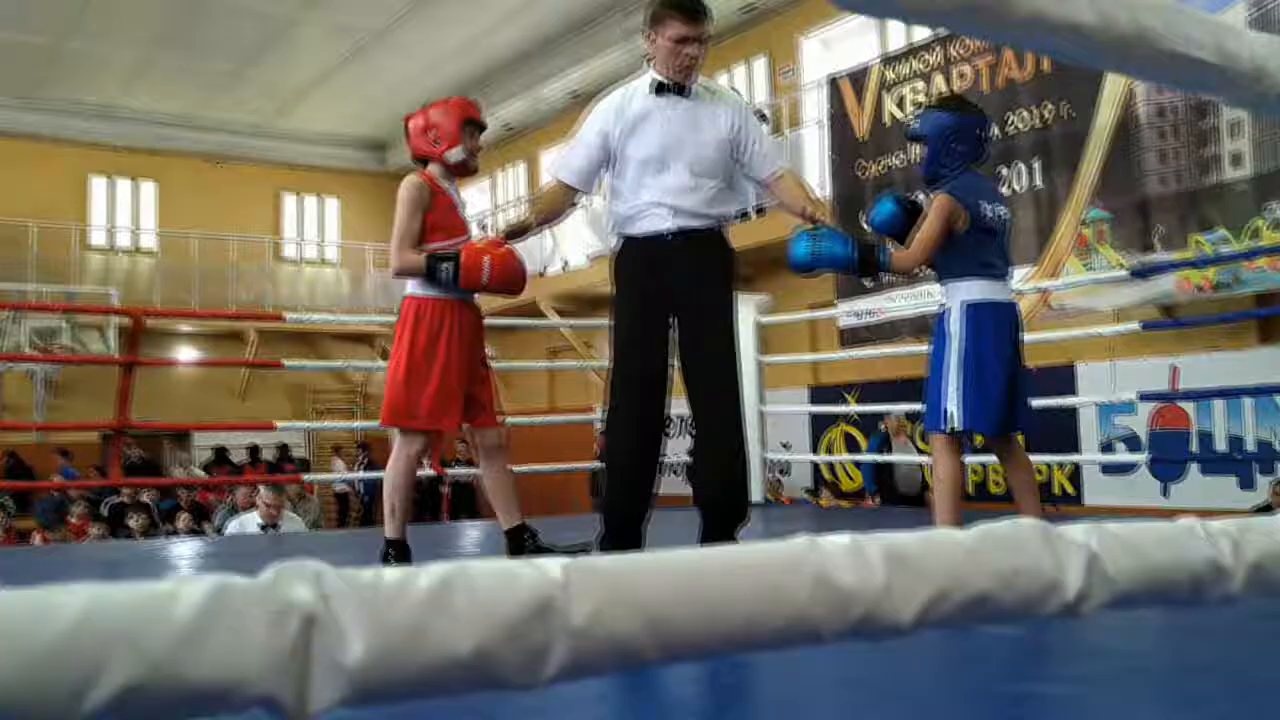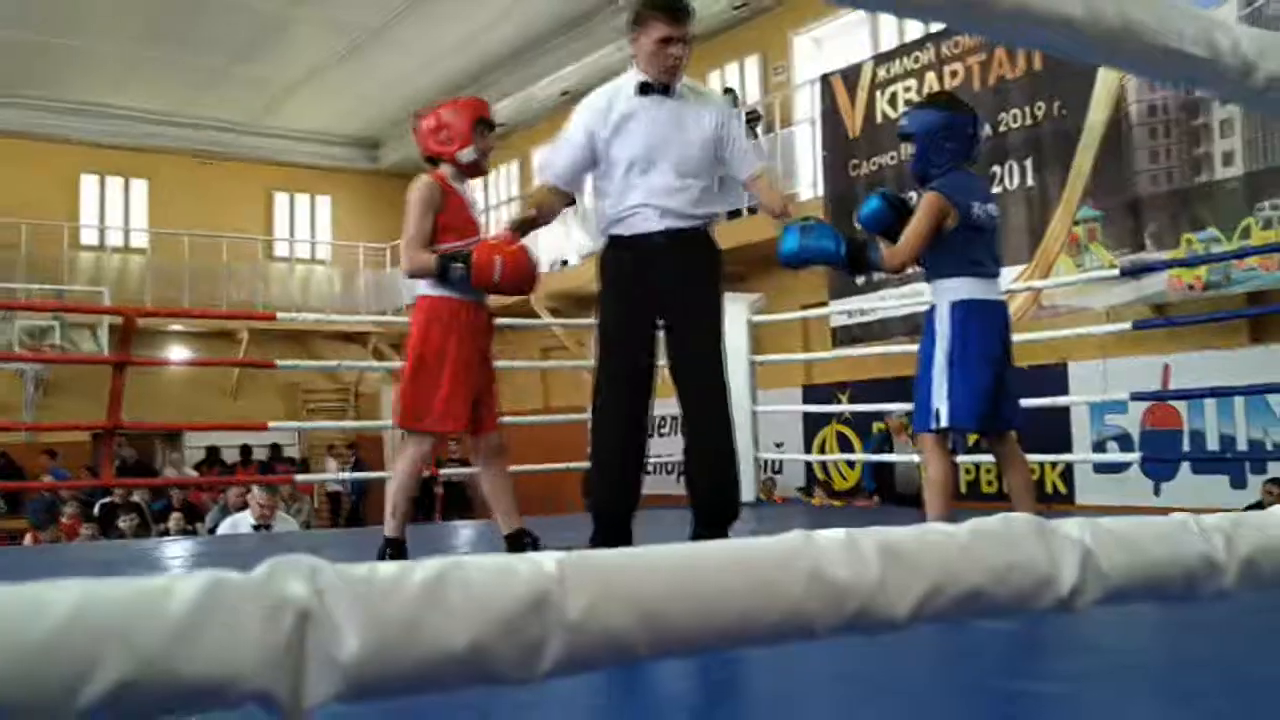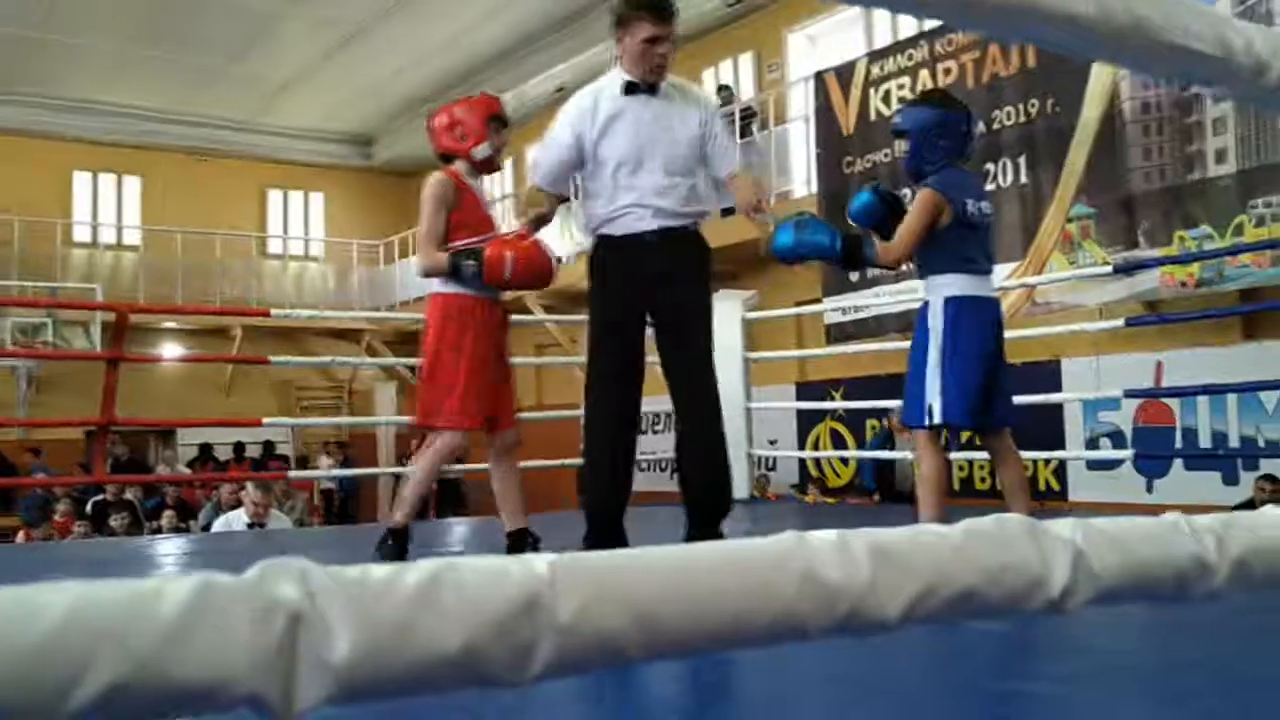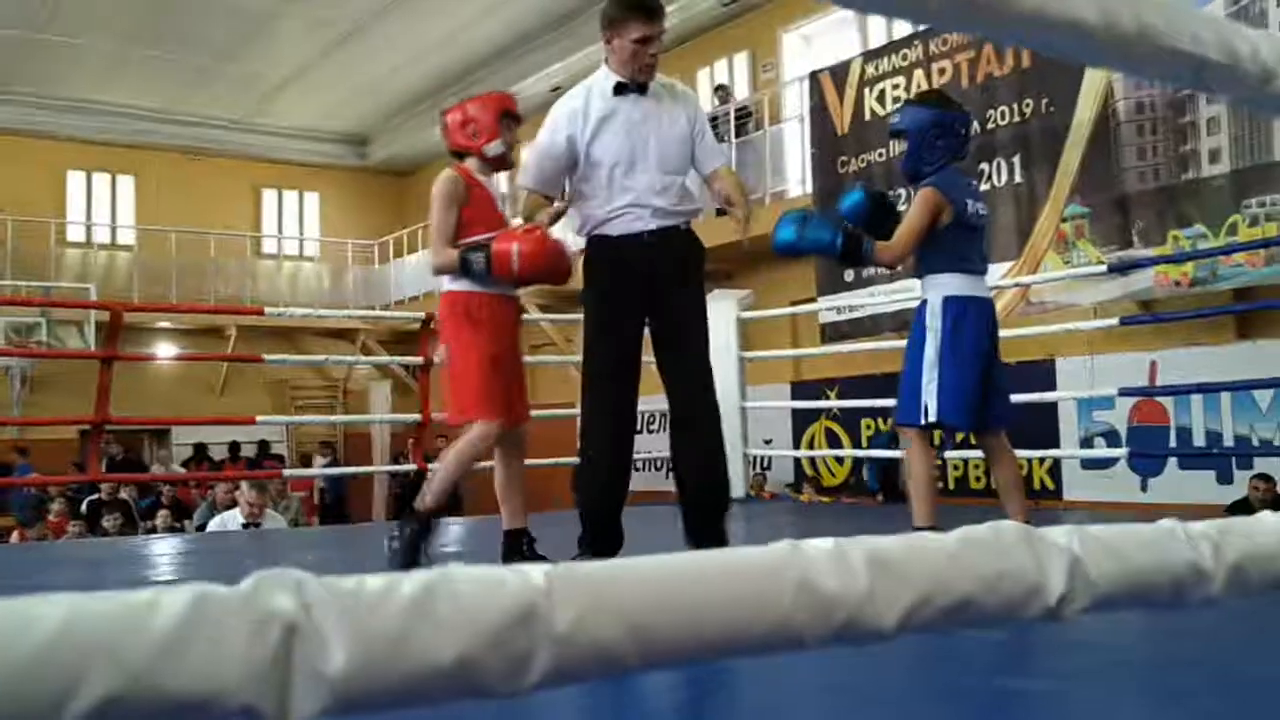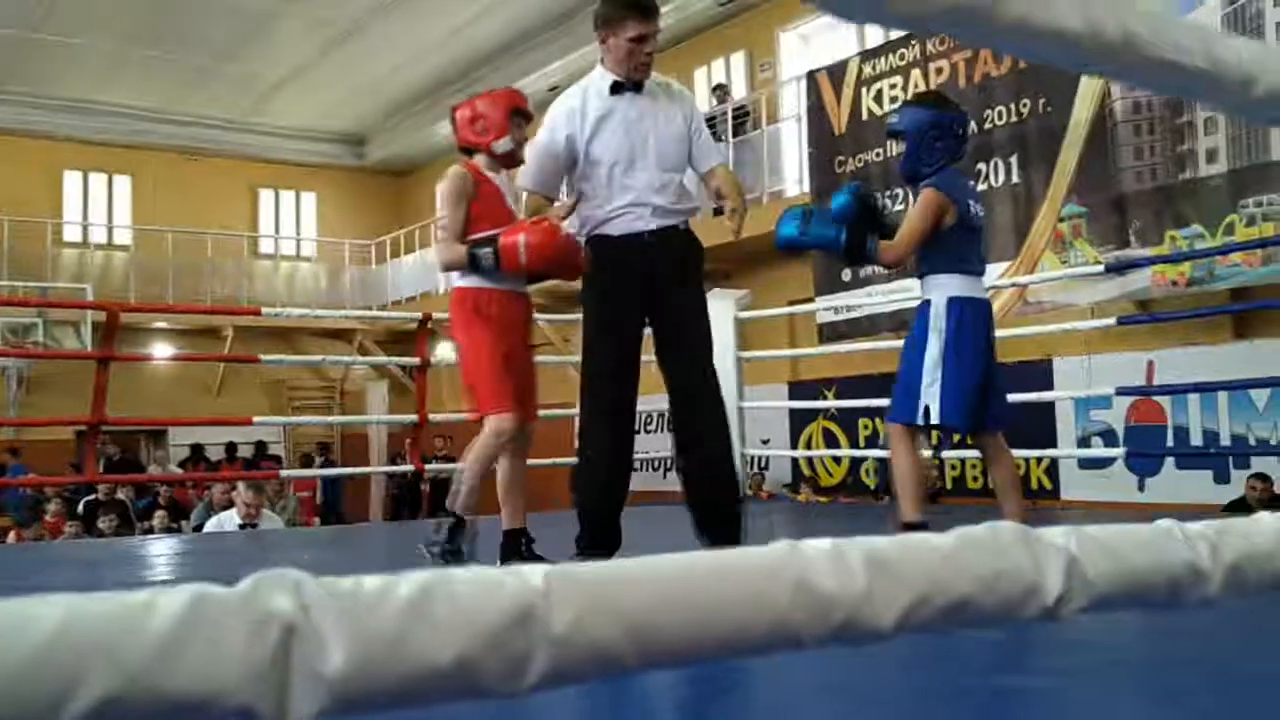
dt=0.1s
person 1, frame 1
left shoulder: (729, 108)
right shoulder: (617, 108)
left elbow: (775, 175)
right elbow: (568, 183)
left wrist: (816, 212)
right wrist: (528, 221)
left hip: (704, 253)
right hip: (642, 256)
left knee: (715, 389)
right knee: (634, 393)
left ankle: (721, 532)
right ankle: (620, 538)
person 1, frame 2
left shoulder: (712, 108)
right shoulder: (601, 107)
left elbow: (753, 175)
right elbow: (556, 184)
left wrist: (790, 212)
right wrist: (527, 218)
left hip: (690, 252)
right hip: (628, 256)
left knee: (703, 388)
right knee: (619, 392)
left ankle: (713, 531)
right ankle: (610, 537)
person 1, frame 3
left shoulder: (696, 105)
right shoulder: (585, 108)
left elbow: (730, 172)
right elbow: (546, 188)
left wrist: (753, 204)
right wrist: (531, 219)
left hip: (680, 251)
right hip: (618, 255)
left knee: (695, 387)
right knee: (611, 393)
left ankle: (706, 529)
right ankle: (604, 536)
person 1, frame 4
left shoulder: (682, 102)
right shoulder: (575, 109)
left elbow: (715, 168)
right elbow: (538, 190)
left wrist: (735, 199)
right wrist: (535, 223)
left hip: (675, 251)
right hip: (612, 256)
left knee: (692, 387)
right knee: (608, 394)
left ankle: (707, 530)
right ankle: (598, 539)
person 1, frame 5
left shoulder: (678, 101)
right shoulder: (572, 109)
left elbow: (711, 167)
right elbow: (536, 193)
left wrist: (730, 196)
left hip: (674, 250)
right hip: (611, 256)
left knee: (696, 386)
right knee: (607, 395)
left ankle: (722, 529)
right ankle: (597, 540)
person 2, frame 1
left shoulder: (450, 193)
right shoulder: (417, 186)
right elbow: (399, 261)
left wrist: (492, 268)
right wrist: (458, 267)
left hip: (461, 322)
right hip: (431, 320)
left knee: (490, 438)
right knee: (415, 439)
left ankle: (521, 543)
right ankle: (394, 553)
person 2, frame 2
left shoulder: (463, 196)
right shoulder: (429, 187)
right elbow: (417, 261)
left wrist: (498, 268)
right wrist: (472, 268)
left hip: (471, 323)
right hip: (440, 319)
left knee: (489, 441)
right knee: (423, 440)
left ankle: (519, 546)
right ankle: (391, 550)
person 2, frame 3
left shoulder: (479, 192)
right shoulder: (443, 183)
right elbow: (429, 260)
left wrist: (517, 269)
right wrist: (486, 262)
left hip: (487, 320)
right hip: (456, 316)
left knee: (505, 437)
right knee: (451, 437)
left ankle: (521, 542)
right ankle: (393, 537)
person 2, frame 4
left shoulder: (493, 190)
right shoulder: (453, 181)
right elbow: (439, 258)
left wrist: (532, 262)
right wrist: (491, 258)
left hip: (501, 316)
right hip: (468, 313)
left knee: (513, 435)
right knee: (486, 428)
left ankle: (517, 544)
right ankle: (418, 519)
person 2, frame 5
left shoulder: (506, 187)
right shoulder: (461, 177)
right elbow: (447, 253)
left wrist: (548, 259)
right wrist: (503, 251)
left hip: (512, 312)
right hip: (477, 307)
left knee: (519, 433)
right knee: (503, 421)
left ankle: (515, 545)
right ankle: (454, 524)
person 3, frame 1
left shoulder: (949, 195)
right shoulder: (991, 192)
left elbow: (910, 261)
left wrist: (846, 253)
right wrist: (915, 225)
left hip: (968, 316)
right hip: (1001, 313)
left knee: (944, 436)
right knee: (1004, 437)
person 3, frame 2
left shoulder: (938, 194)
right shoulder: (981, 190)
left elbow: (898, 259)
left wrist: (834, 248)
right wrist: (904, 223)
left hip: (957, 314)
right hip: (990, 311)
left knee: (933, 434)
right knee: (999, 434)
person 3, frame 3
left shoulder: (933, 190)
right shoulder: (974, 187)
left elbow: (892, 256)
left wrist: (827, 243)
right wrist: (894, 220)
left hip: (950, 310)
right hip: (983, 308)
left knee: (924, 429)
right knee: (993, 432)
person 3, frame 4
left shoulder: (933, 189)
right shoulder: (967, 188)
left elbow: (893, 254)
left wrist: (830, 240)
right wrist: (884, 221)
left hip: (947, 311)
right hip: (977, 310)
left knee: (914, 430)
right knee: (989, 432)
person 3, frame 5
left shoulder: (935, 190)
right shoulder: (961, 188)
left elbow: (895, 254)
right elbow: (916, 250)
left wrist: (834, 235)
right wrist: (872, 223)
left hip: (947, 312)
right hip: (971, 311)
left knee: (902, 427)
right knee: (986, 434)
left ankle: (911, 537)
